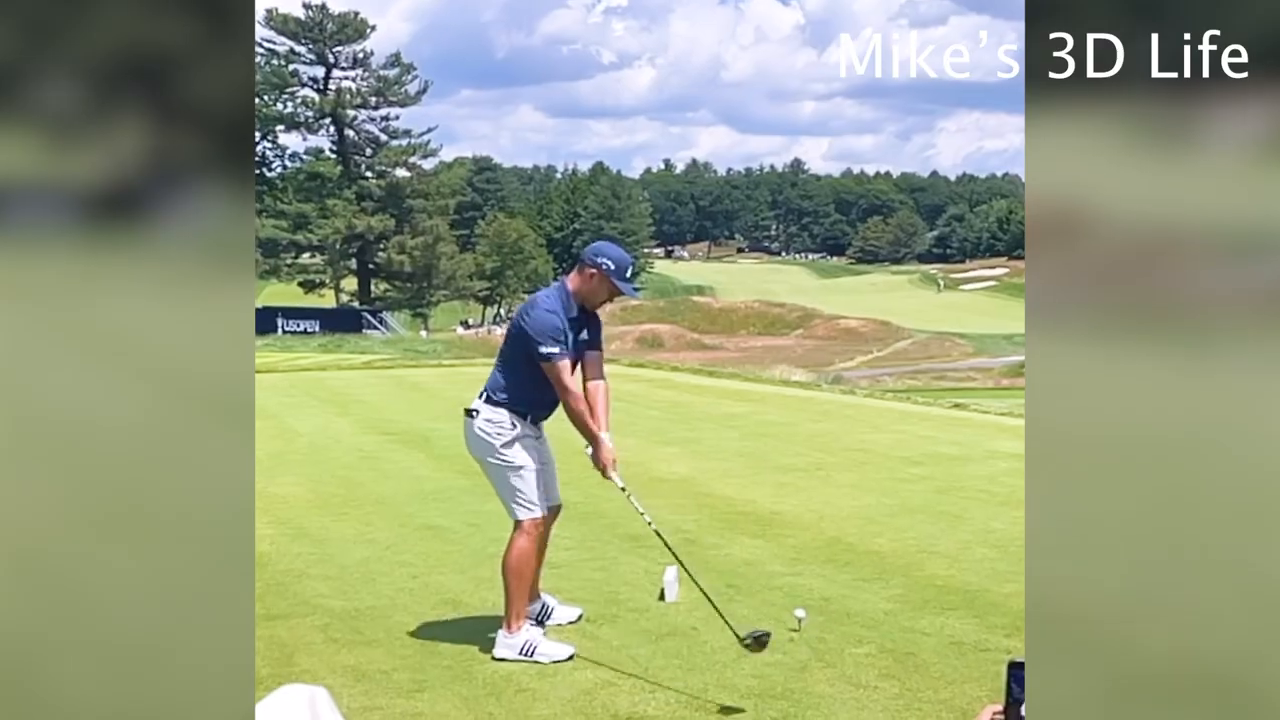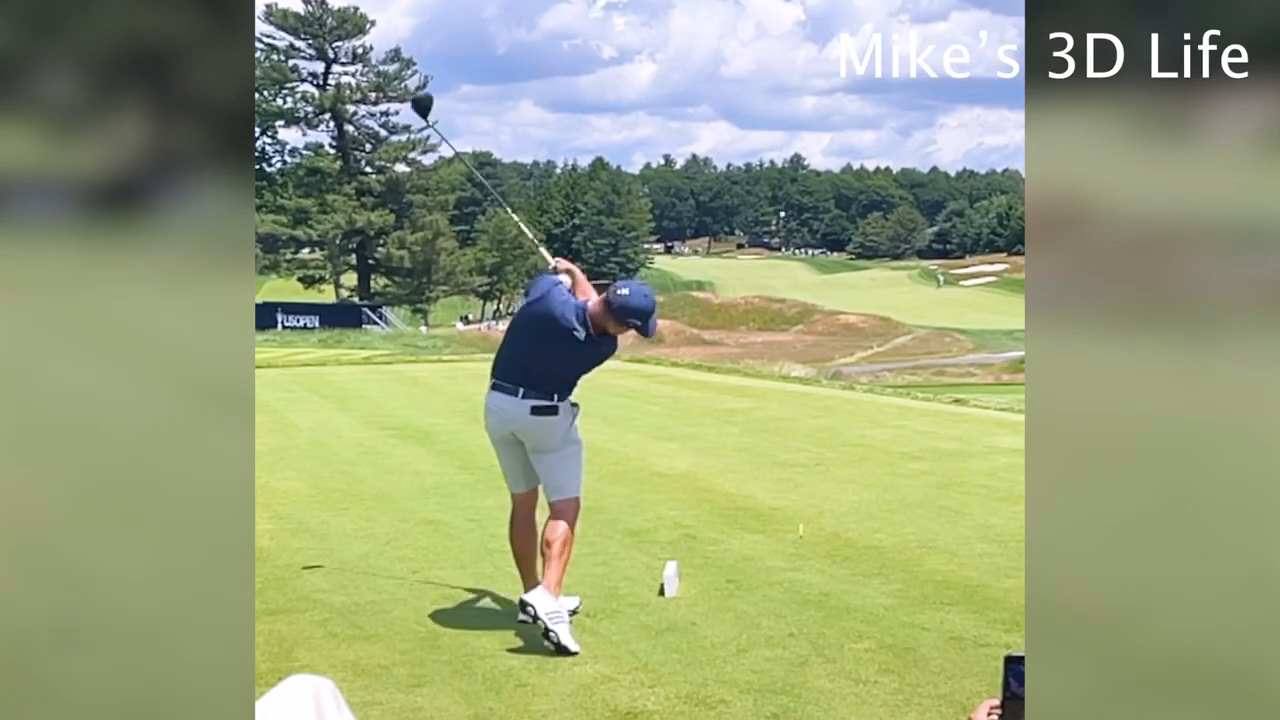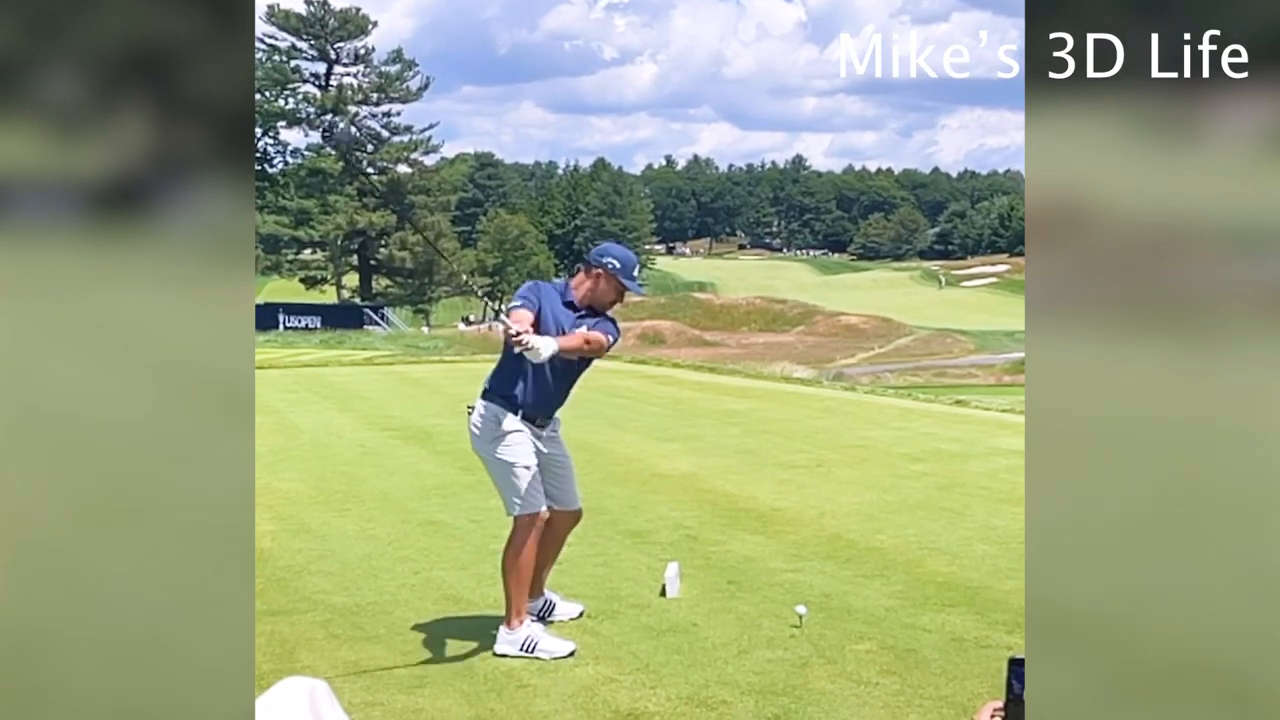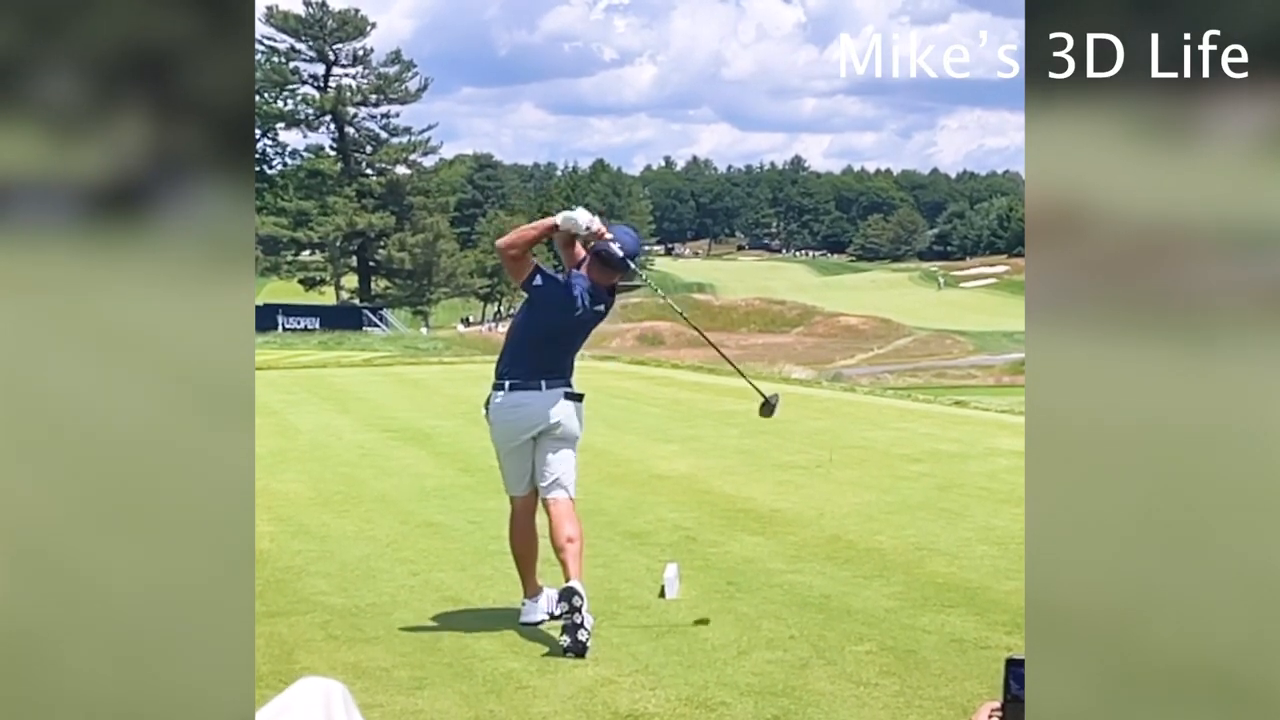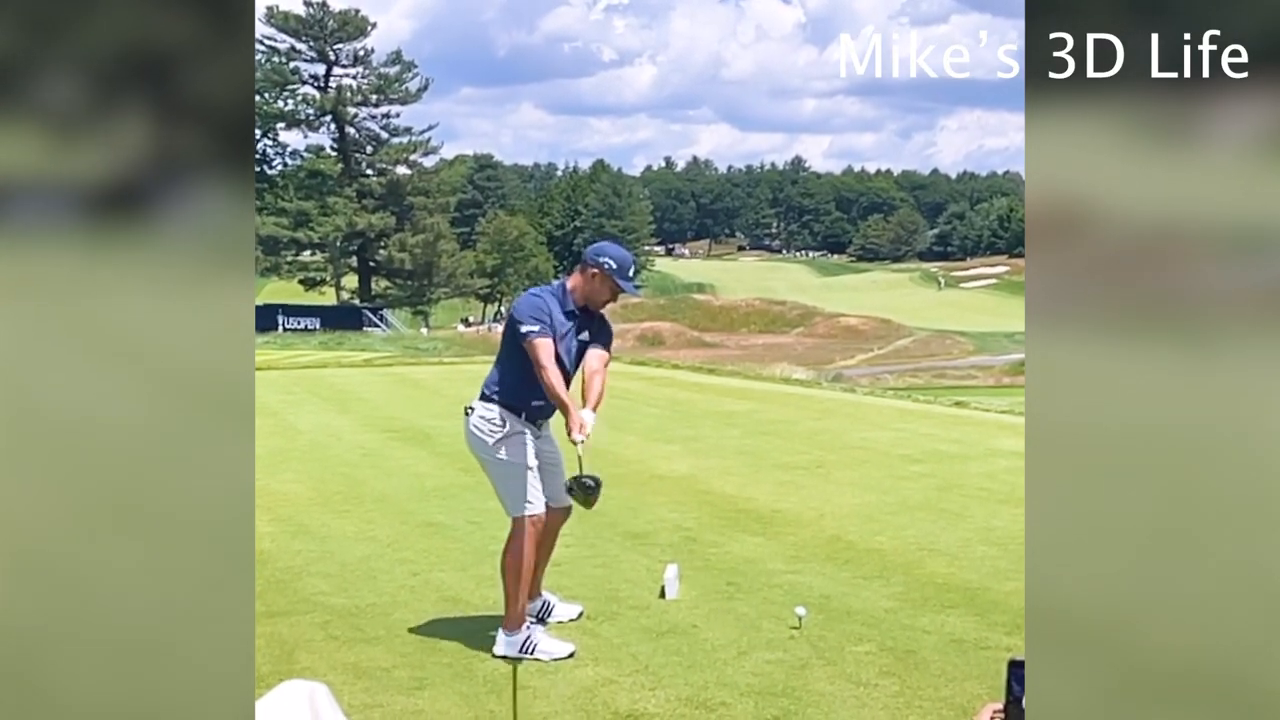
dt=1s
person 1, frame 1
left shoulder: (590, 322)
right shoulder: (544, 310)
left elbow: (594, 379)
right elbow: (564, 385)
left wrist: (603, 434)
right wrist: (597, 440)
left hip: (528, 426)
right hip: (500, 425)
left knee: (547, 511)
right knee: (531, 520)
left ankle: (532, 602)
right ankle: (513, 633)
person 1, frame 2
left shoulder: (548, 289)
right shoulder: (595, 335)
left wrist: (571, 273)
left hip: (501, 404)
right hip: (547, 416)
left knee: (523, 499)
right knee: (564, 506)
left ankle: (536, 598)
right ankle: (547, 600)
person 1, frame 3
left shoulder: (606, 327)
right shoulder: (538, 292)
left elbow: (585, 343)
right elbow: (518, 326)
left wrist: (551, 346)
right wrist: (522, 332)
left hip: (544, 426)
right hip: (502, 421)
left knee: (567, 513)
right knee: (530, 517)
left ankle: (534, 598)
right ankle: (515, 630)
person 1, frame 4
left shoulder: (554, 291)
right shoulder: (602, 299)
left elbow: (505, 248)
right elbow: (579, 248)
left wrist: (556, 223)
right wrist: (585, 228)
left hip: (510, 404)
right hip: (558, 405)
left knee: (522, 504)
right knee: (559, 501)
left ankle: (533, 599)
right ankle: (572, 591)
person 1, frame 5
left shoulder: (598, 325)
right shoulder: (536, 302)
left elbow: (595, 369)
right elbow: (544, 363)
left wrist: (588, 413)
right wrist: (569, 411)
left hip: (536, 424)
right hip: (500, 422)
left knee: (557, 510)
right knee: (529, 517)
left ankle: (533, 599)
right ankle: (513, 632)
